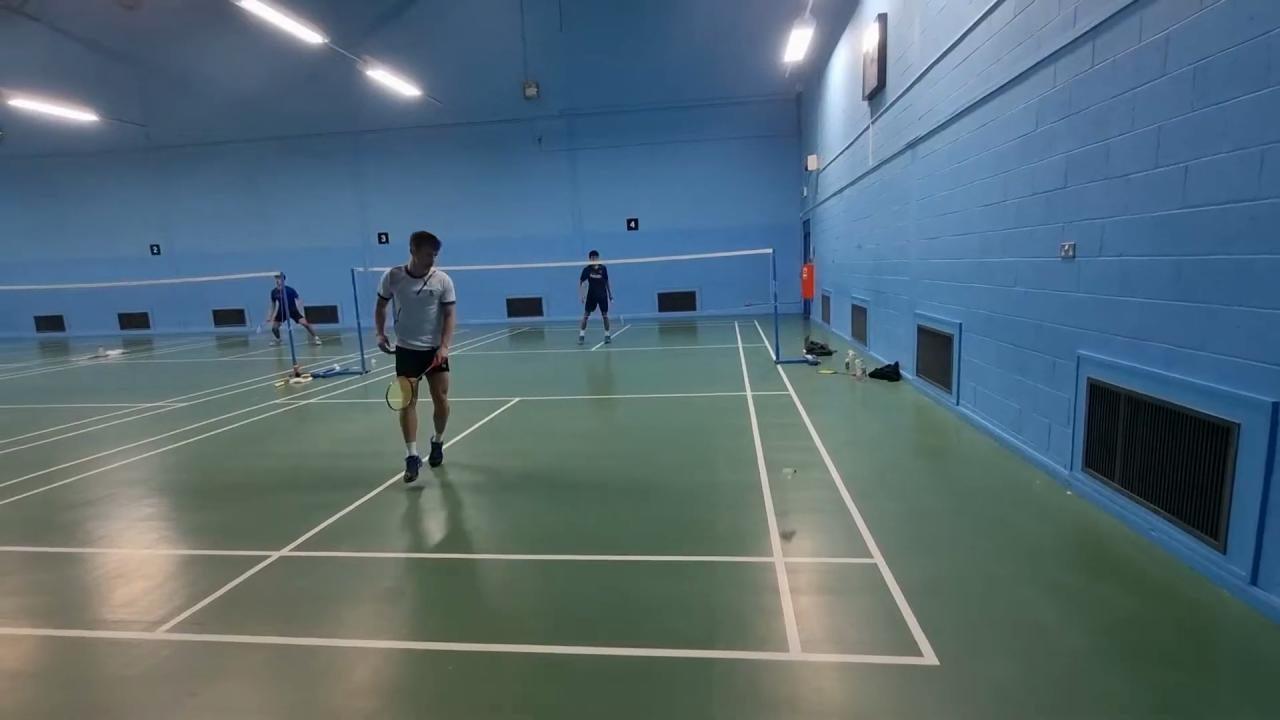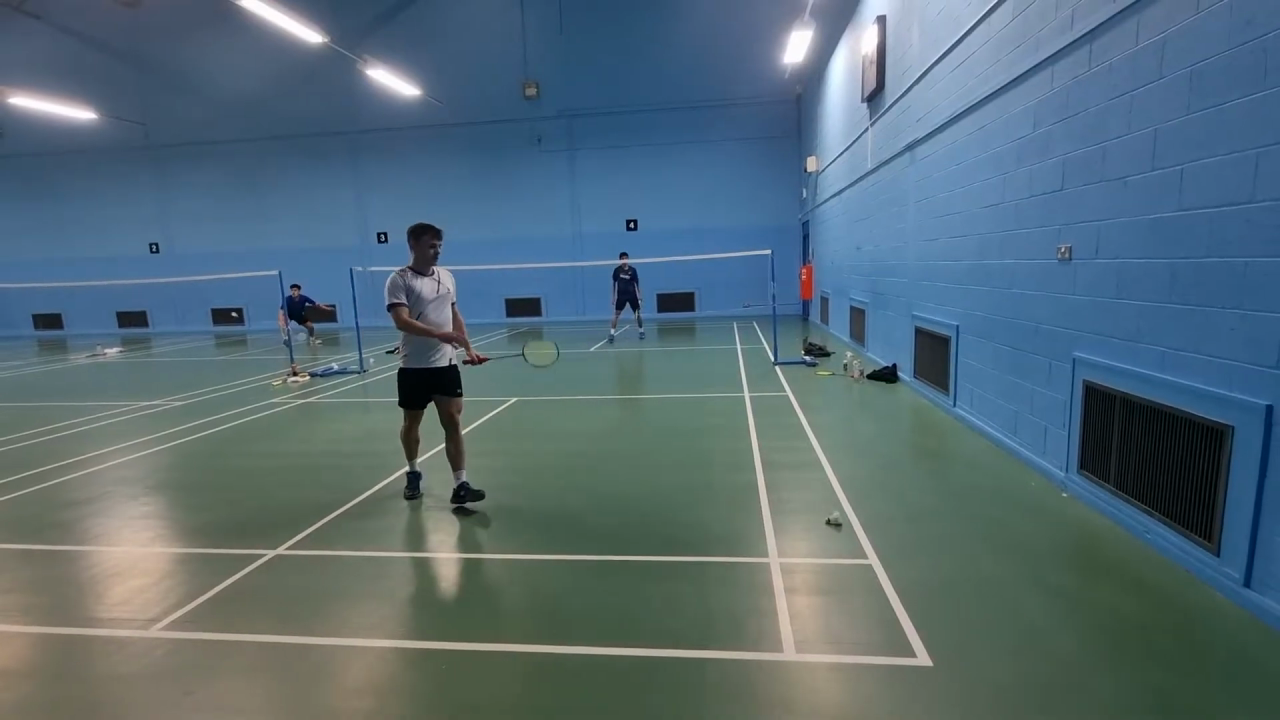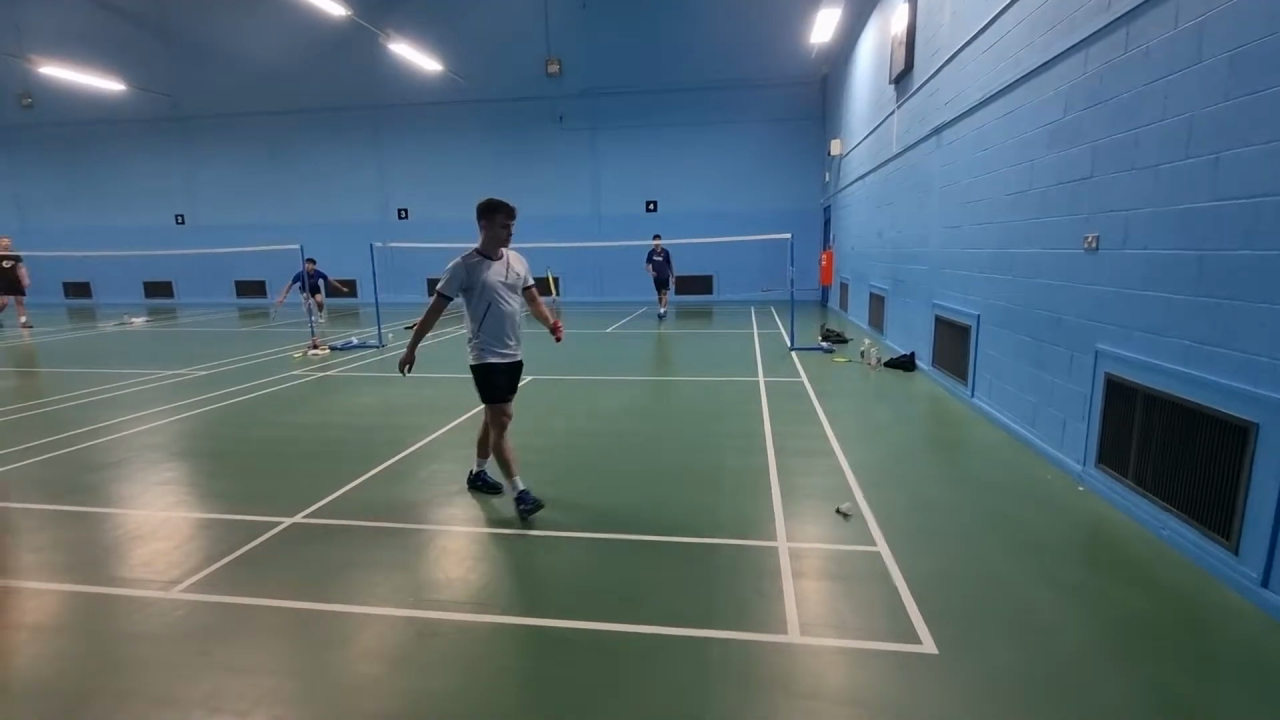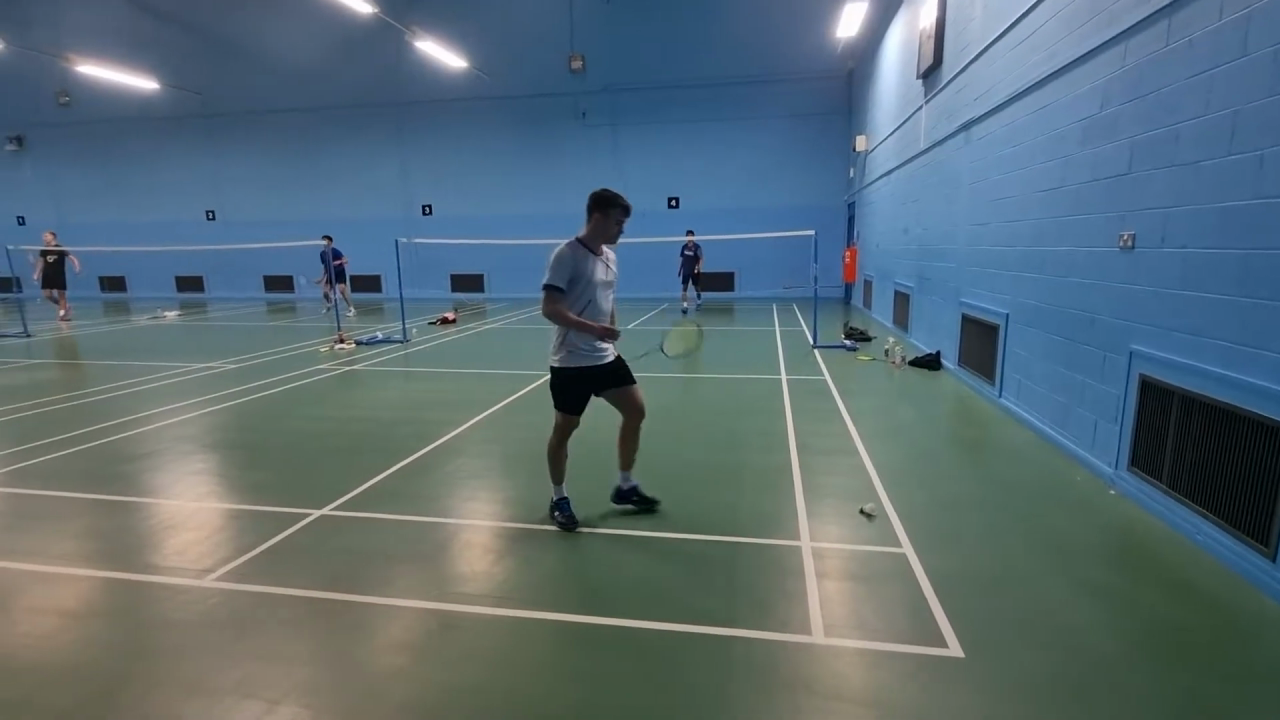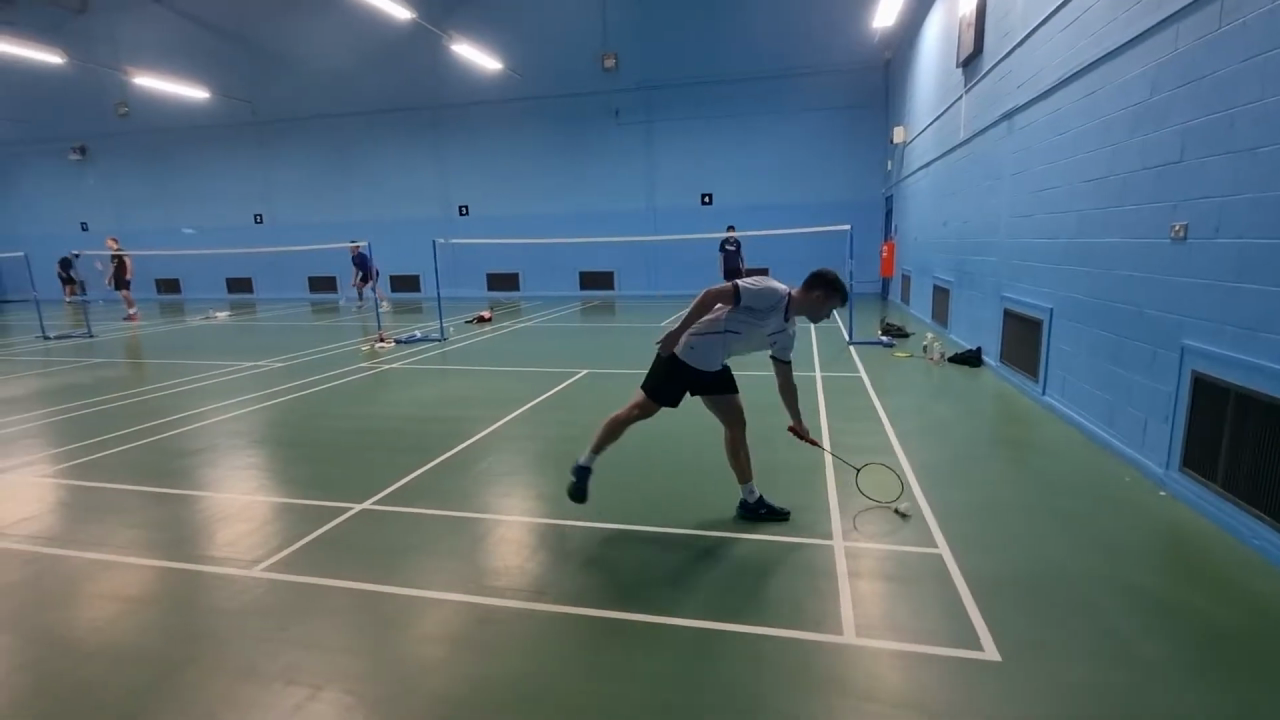
dt=0.5s
person 1, frame 1
left shoulder: (443, 280)
right shoulder: (393, 276)
left elbow: (449, 316)
right elbow: (381, 305)
left wrist: (443, 347)
right wrist: (381, 332)
left hip: (435, 348)
right hip: (406, 348)
left knee: (440, 398)
right knee: (408, 398)
left ankle: (437, 442)
right ankle: (412, 458)
person 1, frame 2
left shoulder: (447, 278)
right shoulder: (399, 280)
right elbow: (401, 321)
left wrist: (468, 349)
right wrist: (439, 334)
left hip: (446, 364)
right hip: (413, 367)
left knee: (453, 422)
right knee: (411, 422)
left ankle: (461, 486)
right ankle: (413, 473)
person 1, frame 3
left shoulder: (518, 261)
right shoulder: (463, 267)
left elbow: (534, 301)
right elbow: (435, 310)
left wrist: (551, 323)
right wrist: (411, 349)
left hip: (513, 356)
right hip: (487, 358)
left knee: (494, 418)
right knee: (500, 421)
left ankle: (479, 472)
right ankle: (520, 493)
person 1, frame 4
left shoulder: (609, 257)
right shoulder: (566, 255)
right elbow: (550, 309)
left wrist: (612, 337)
right wrist: (591, 329)
left hip: (605, 357)
right hip: (571, 362)
left knee: (635, 411)
right knee: (565, 429)
left ankle: (625, 486)
right ankle: (559, 499)
person 1, frame 5
left shoulder: (785, 331)
right shoulder: (773, 293)
left elbow: (785, 379)
right elbow: (713, 294)
left wrist: (797, 420)
right wrist: (679, 332)
left hip: (712, 364)
right hip: (685, 353)
left knee: (736, 423)
right knee: (638, 411)
left ankle: (750, 500)
right ankle: (585, 466)
